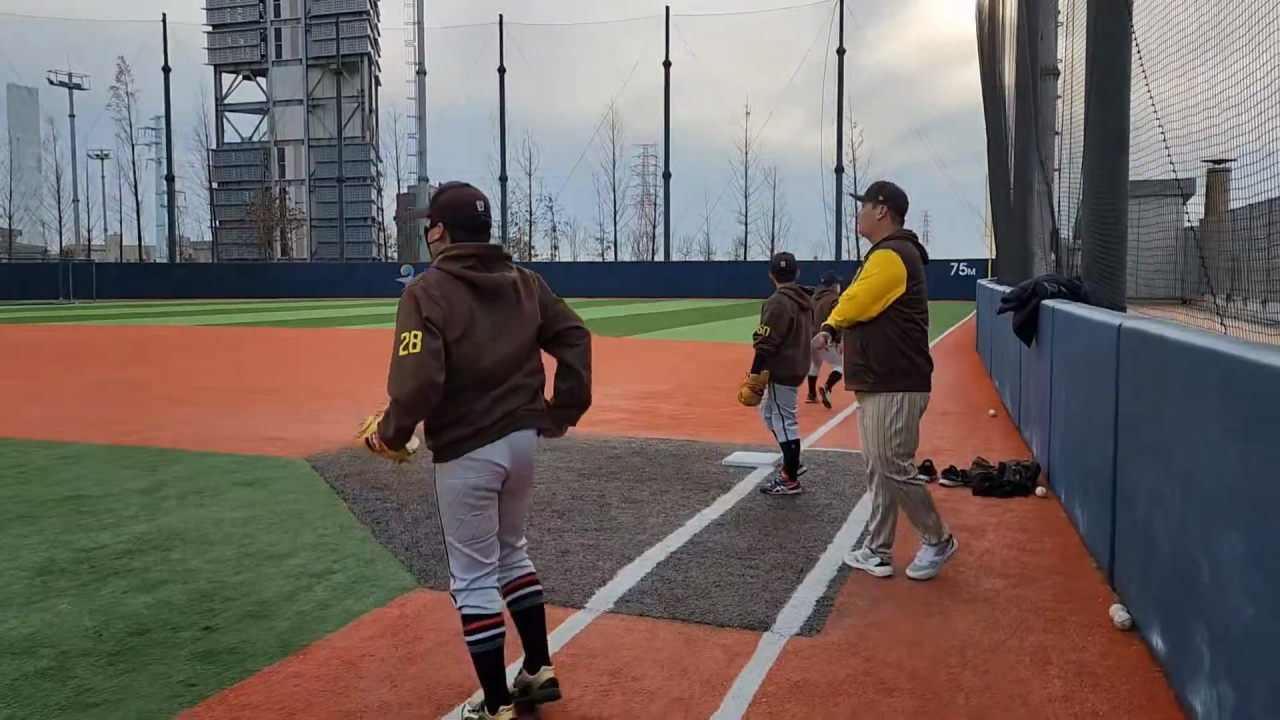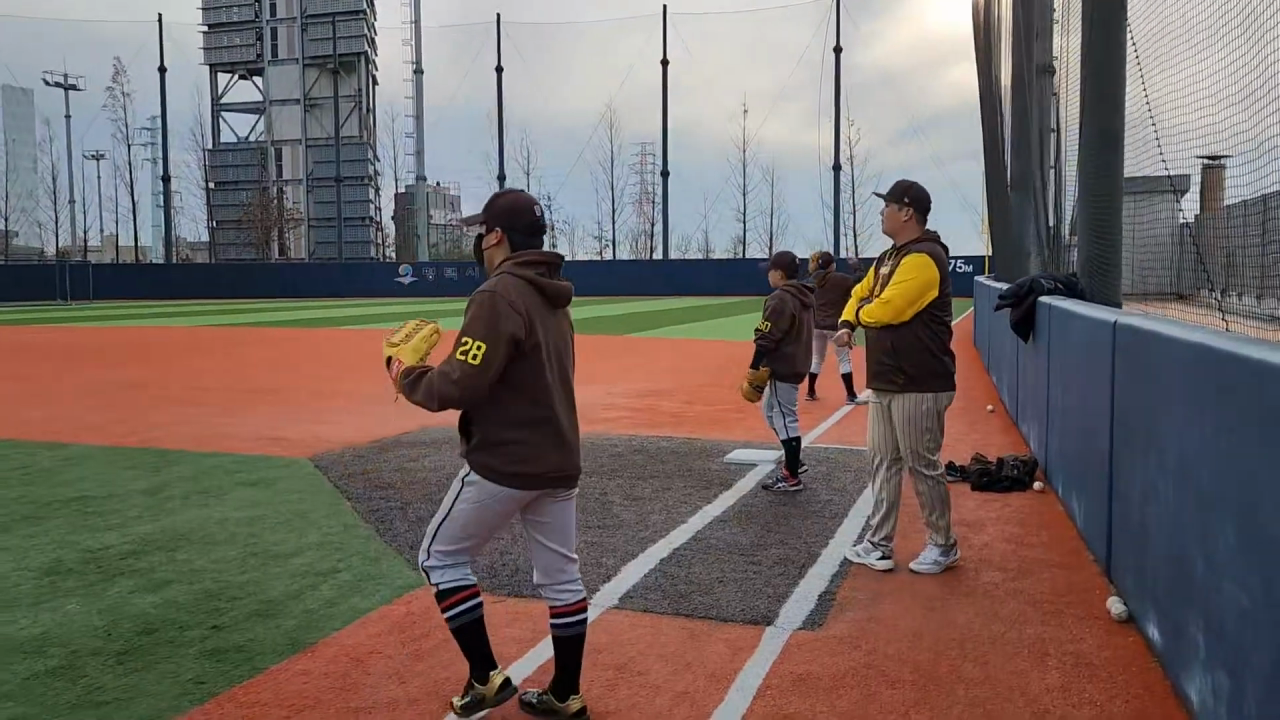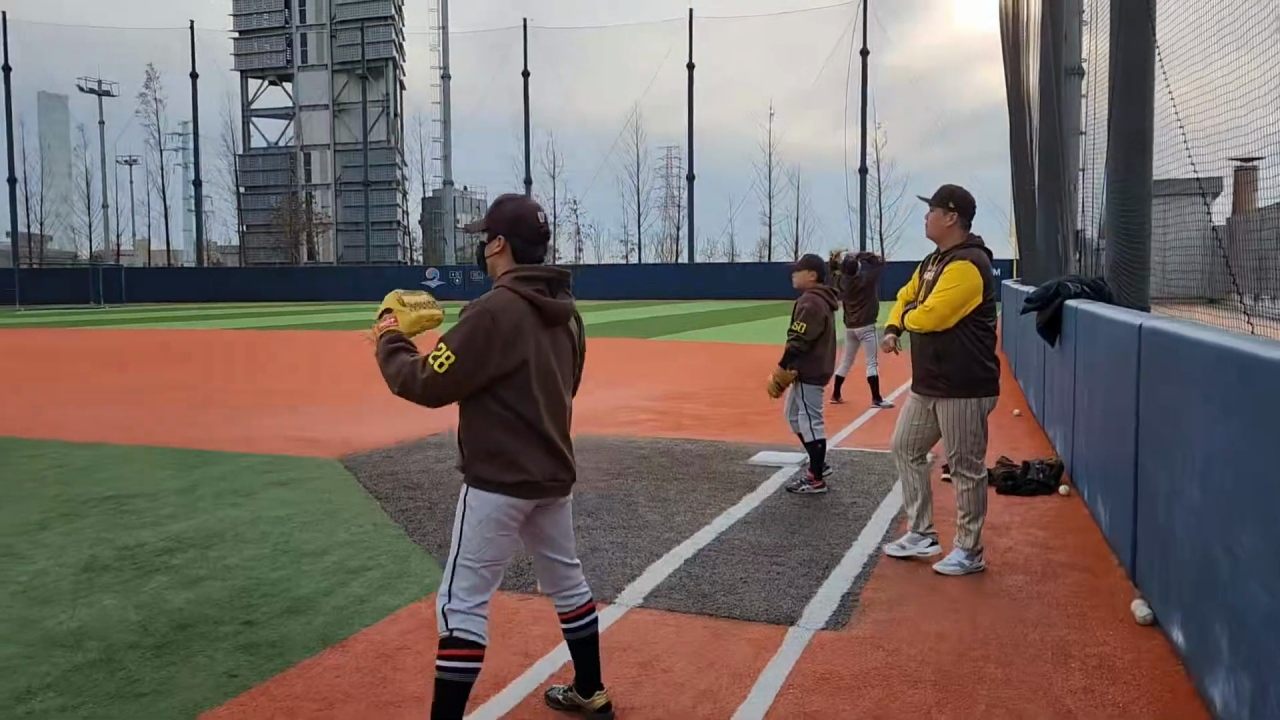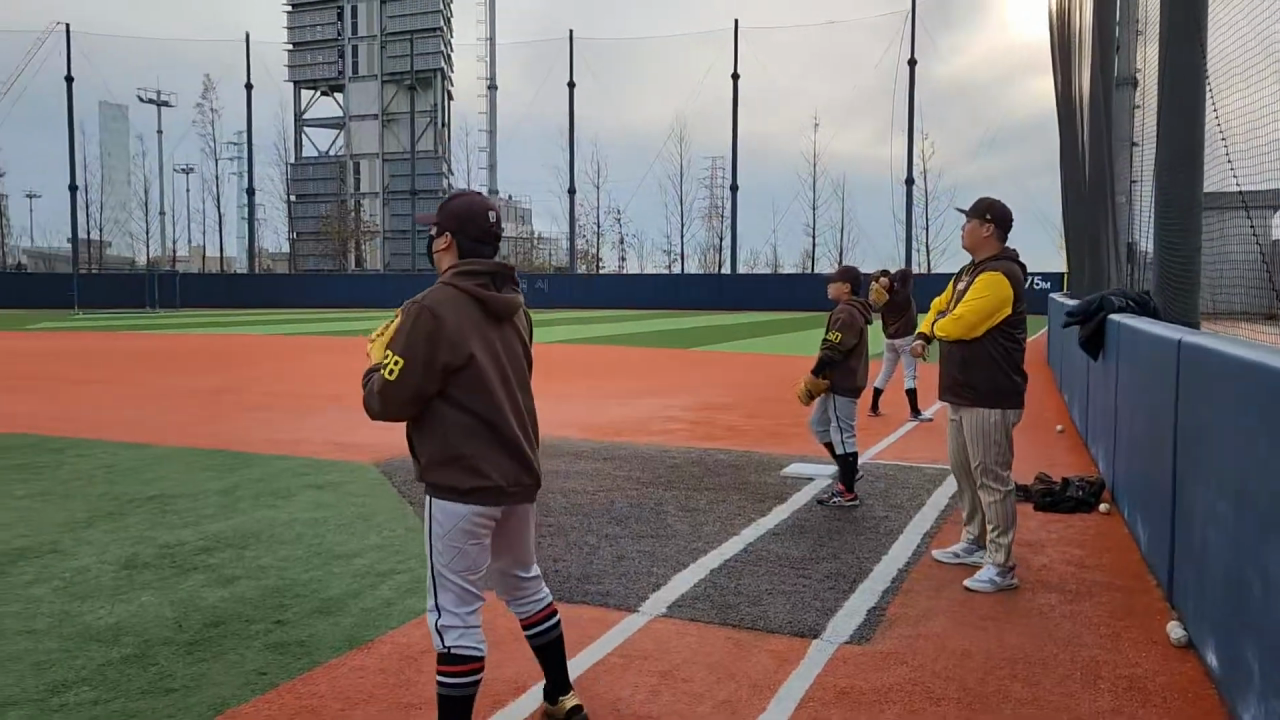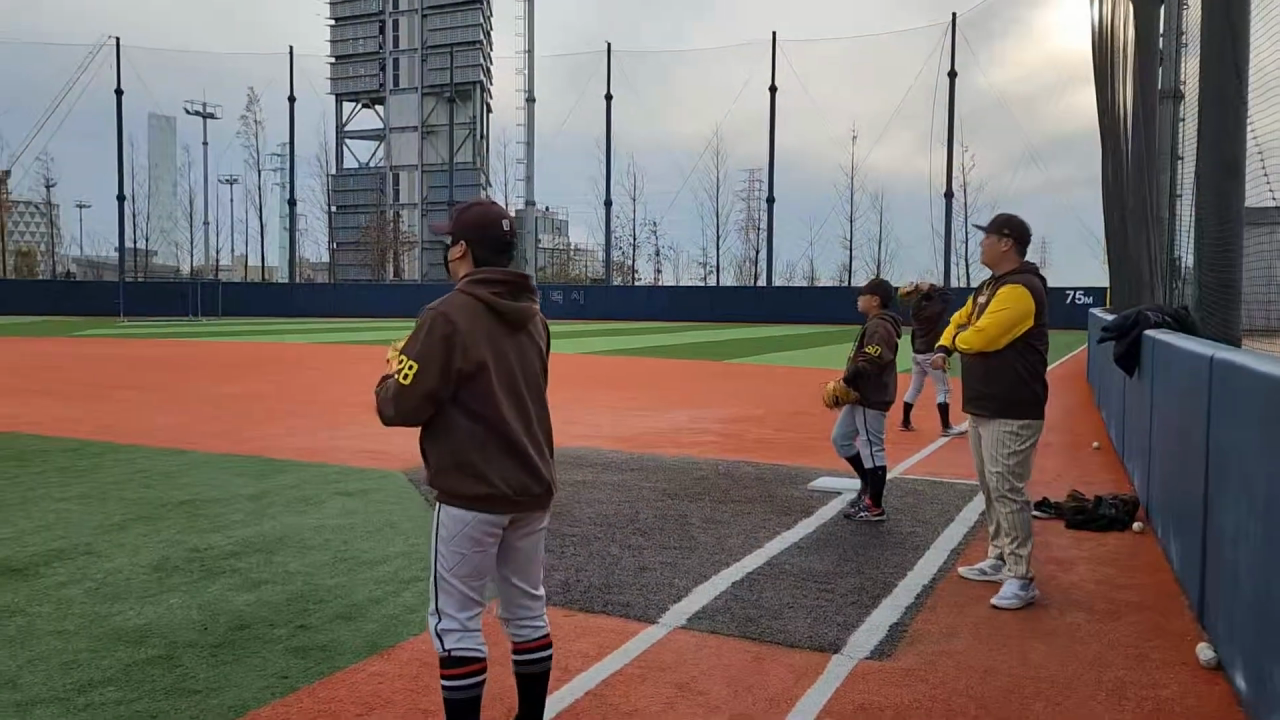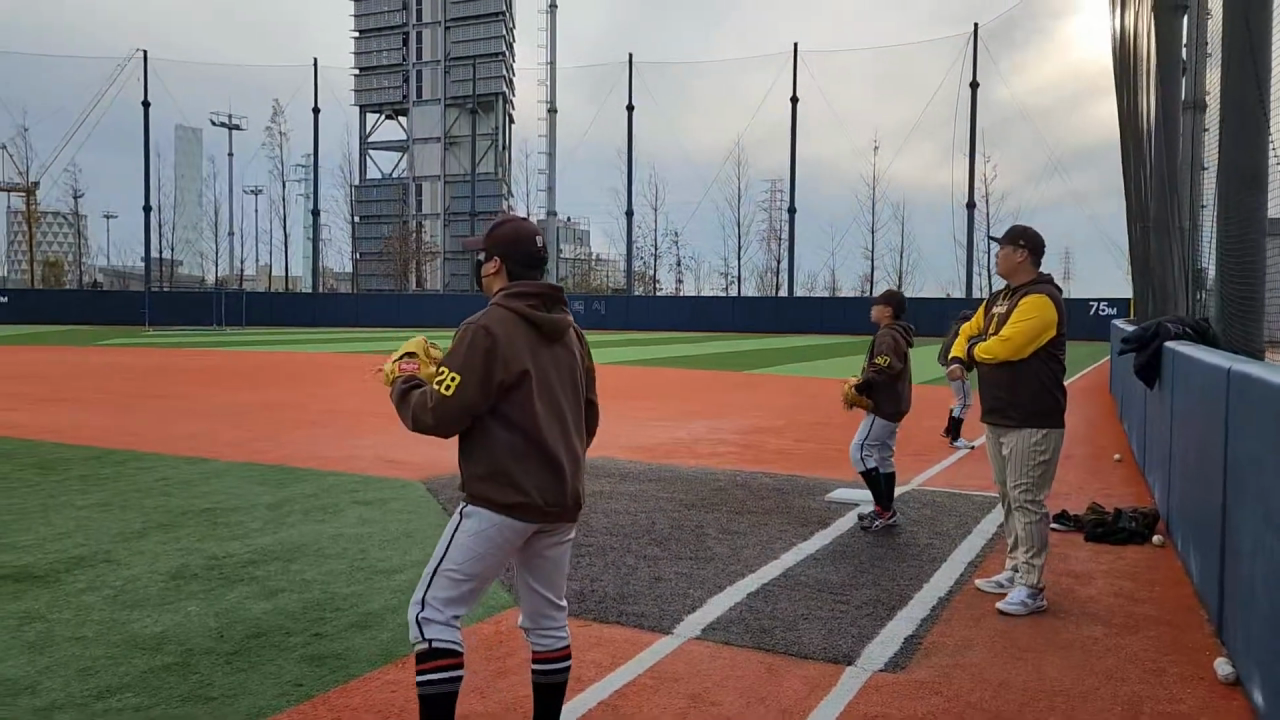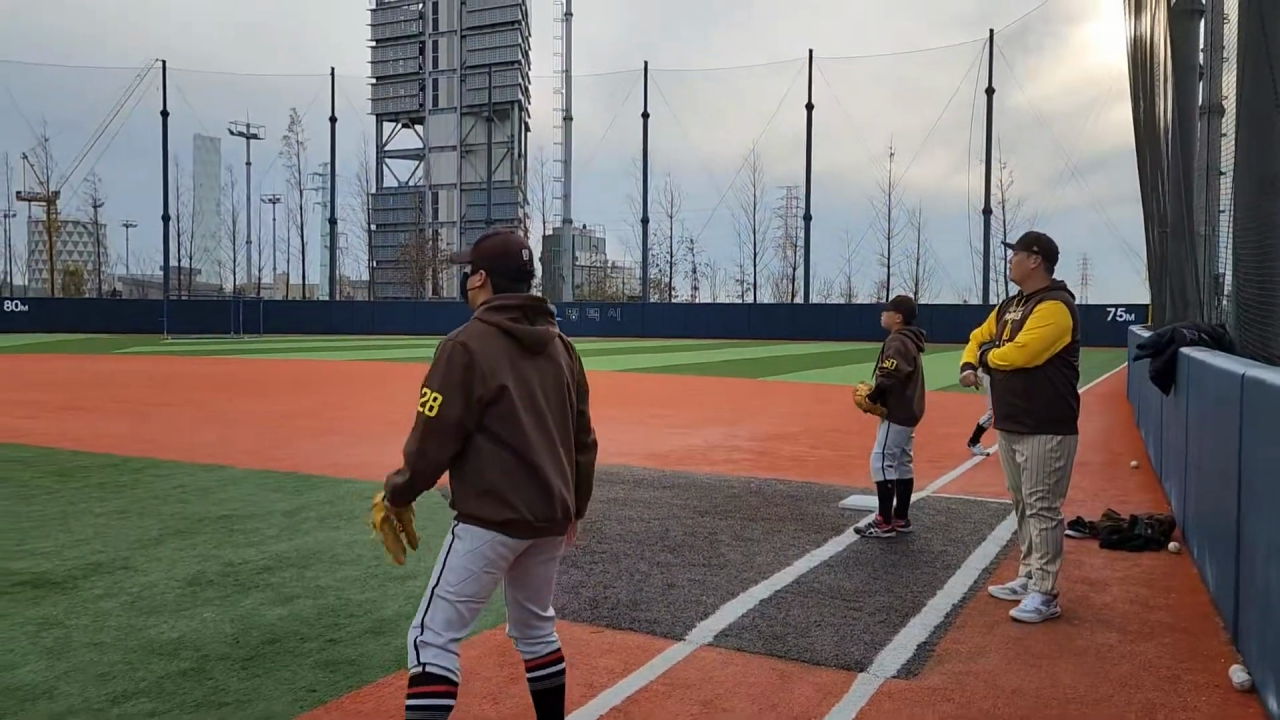
dt=0.4s
person 1, frame 1
left shoulder: (426, 291)
right shoulder: (524, 282)
left elbow: (418, 381)
right elbow: (574, 337)
left wrist: (390, 433)
right wrist: (562, 408)
left hip: (466, 451)
right hip: (523, 440)
left knee: (475, 576)
right knee: (510, 553)
right ankle: (539, 669)
person 1, frame 2
left shoulder: (497, 296)
right shoulder: (555, 299)
left elbow: (461, 385)
left wrist: (408, 377)
left hip: (500, 465)
right hip: (559, 463)
left knee: (441, 556)
right knee: (562, 576)
left ankle: (486, 677)
person 1, frame 3
left shoulder: (493, 310)
right shoulder: (566, 311)
left elbow: (429, 385)
left wrist: (390, 343)
left hip: (497, 481)
right hip: (552, 474)
left knee: (462, 604)
right knee: (566, 581)
person 1, frame 4
left shoulder: (431, 308)
right shoulder: (514, 307)
left elbow: (389, 402)
left wrist: (377, 367)
left hip: (461, 485)
right hip: (519, 478)
left knee: (456, 615)
right knee: (524, 584)
person 1, frame 5
left shoulder: (447, 316)
right shoulder: (533, 316)
left elbow: (404, 407)
left wrist: (390, 381)
left hip: (472, 494)
right hip: (532, 490)
left knee: (455, 620)
right knee: (527, 610)
person 1, frame 6
left shoulder: (487, 329)
right shoulder: (570, 331)
left elbow: (439, 416)
right elbow: (588, 416)
left wrist: (403, 384)
left hip: (498, 502)
right hip: (561, 502)
left knee: (433, 611)
right knee: (548, 620)
person 1, frame 7
left shoulder: (466, 345)
right shoulder: (559, 344)
left elbow: (433, 442)
right elbow: (583, 438)
left wrist: (398, 490)
right wrist: (574, 506)
left hip: (490, 519)
right hip: (551, 516)
left knee: (434, 636)
right knee: (535, 628)
person 2, frame 1
left shoulder: (891, 256)
right shoulder: (884, 255)
left elbow: (854, 307)
right elbow: (850, 304)
left wrist: (839, 316)
right wrist: (830, 328)
left hip: (896, 385)
right hip: (878, 382)
left knee: (893, 469)
right knee: (880, 468)
left ankle: (938, 541)
right ankle: (878, 551)
person 2, frame 2
left shoulder: (924, 259)
right shoulder: (888, 257)
left elbow: (886, 310)
right elbow: (861, 294)
left wrist: (862, 313)
right wrist: (847, 324)
left hip: (919, 385)
right hip: (886, 382)
left knee: (922, 466)
right knee: (884, 462)
left ankle: (943, 545)
right ankle: (878, 545)
person 2, frame 3
left shoulder: (968, 265)
right shoulder: (933, 262)
left elbow: (931, 316)
right elbow: (906, 297)
left wrist: (907, 316)
right wrist: (892, 329)
left hip: (964, 387)
right hip: (927, 384)
left knee: (966, 468)
right knee: (905, 448)
left ankle: (970, 550)
right ankle: (921, 534)
person 2, frame 4
left shoulder: (999, 276)
right shoulder: (969, 272)
left elbow: (957, 325)
right elbow: (940, 308)
left wrist: (936, 326)
right wrist: (922, 336)
left hip: (990, 399)
right hip: (961, 394)
left knee: (992, 480)
right knee: (964, 473)
left ankle: (1001, 566)
right ankle: (974, 543)
person 2, frame 5
left shoulder: (1021, 289)
right shoulder: (989, 287)
left elbow: (981, 337)
right elbow: (960, 321)
left wrist: (956, 339)
right wrist: (943, 349)
left hip: (1012, 411)
right hip: (983, 406)
left knee: (1007, 490)
right knee: (990, 488)
left ankle: (1021, 579)
right ankle: (999, 560)
person 2, frame 6
left shoulder: (1041, 300)
right shoulder: (997, 299)
left elbow: (1004, 347)
right elbow: (968, 332)
left wrist: (973, 350)
right wrist: (956, 360)
left hip: (1034, 422)
right hip: (998, 418)
left knee: (1026, 501)
right knee: (1009, 499)
left ankle: (1031, 588)
right ankle: (1015, 571)
person 2, frame 7
left shoulder: (1055, 306)
right shoulder: (1009, 306)
left elbow: (1019, 353)
right elbow: (979, 338)
left wrist: (986, 356)
right wrist: (969, 365)
left hip: (1047, 428)
right hip: (1010, 424)
left knee: (1043, 508)
right knee: (1022, 505)
left ankle: (1045, 595)
right ankle: (1028, 578)
person 3, frame 1
left shoulder: (777, 302)
right shoulder: (803, 301)
left elbow: (765, 343)
left wrist: (754, 374)
left hip: (781, 371)
right hip: (795, 368)
left knee: (784, 421)
right knee: (769, 412)
left ankle: (790, 480)
right ankle: (792, 463)
person 3, frame 2
left shoulder: (779, 299)
right shoulder: (804, 298)
left elbow: (766, 338)
left wrist: (753, 369)
left hip: (782, 368)
right hip: (795, 365)
left knee: (785, 418)
right knee: (771, 411)
left ankle: (791, 477)
right ankle: (793, 461)
person 3, frame 3
left shoulder: (810, 301)
right shoulder: (821, 300)
left elbow: (799, 340)
left wrist: (782, 366)
right wrist: (790, 367)
left hip: (808, 371)
right hip: (810, 369)
left knee: (811, 421)
right knee: (794, 416)
left ankle: (816, 479)
right ankle: (818, 464)
person 3, frame 4
left shoulder: (845, 312)
right shoulder: (853, 311)
left elbow: (834, 350)
left wrist: (814, 373)
right wrist: (821, 376)
left hip: (842, 383)
right hip: (839, 381)
left knee: (842, 434)
right knee: (819, 424)
left ankle: (847, 492)
right ankle: (848, 472)
person 3, frame 5
left shoulder: (879, 327)
right shoulder: (876, 325)
left elbow: (869, 364)
left wrist: (845, 381)
right wrist: (847, 383)
left hip: (871, 398)
right hip: (860, 395)
left knee: (871, 448)
right knee: (840, 438)
left ankle: (874, 507)
right ankle: (869, 484)
person 3, frame 6
left shoulder: (887, 337)
right shoulder: (894, 335)
left elbow: (879, 373)
left wrist: (857, 389)
right wrist: (862, 387)
left hip: (884, 407)
right hip: (890, 405)
left knee: (859, 451)
right knee: (883, 456)
left ankle: (884, 508)
right ankle: (884, 507)
person 3, frame 7
left shoulder: (897, 342)
right shoulder: (909, 341)
left elbow: (888, 377)
left wrist: (871, 397)
right wrist: (876, 395)
left hip: (897, 413)
right hip: (907, 411)
left knee: (882, 461)
right knee: (902, 463)
left ankle: (884, 522)
right ankle: (901, 518)
